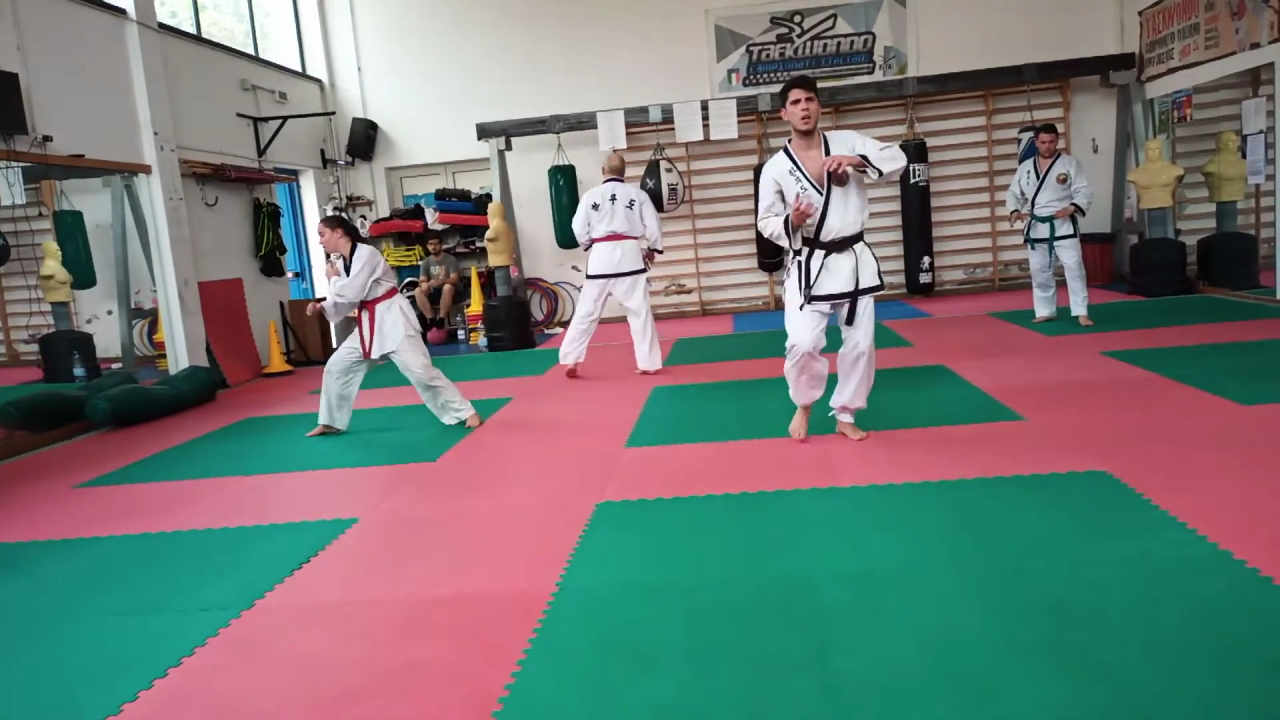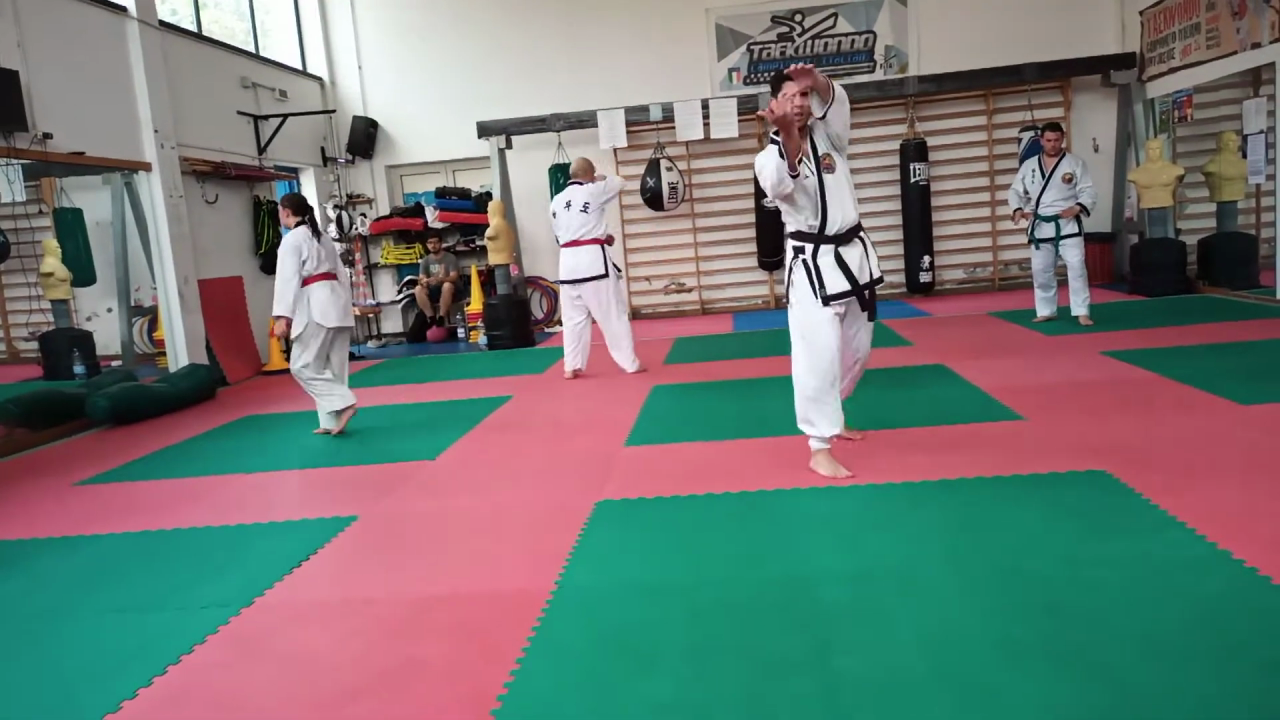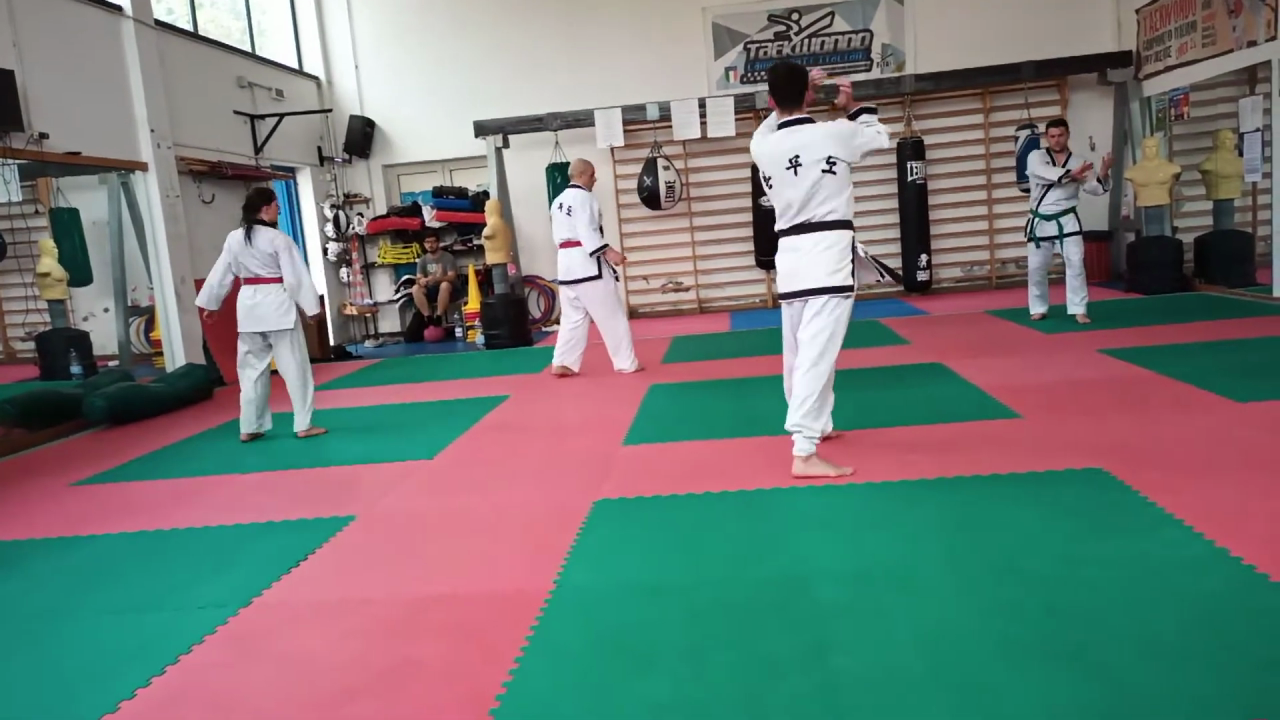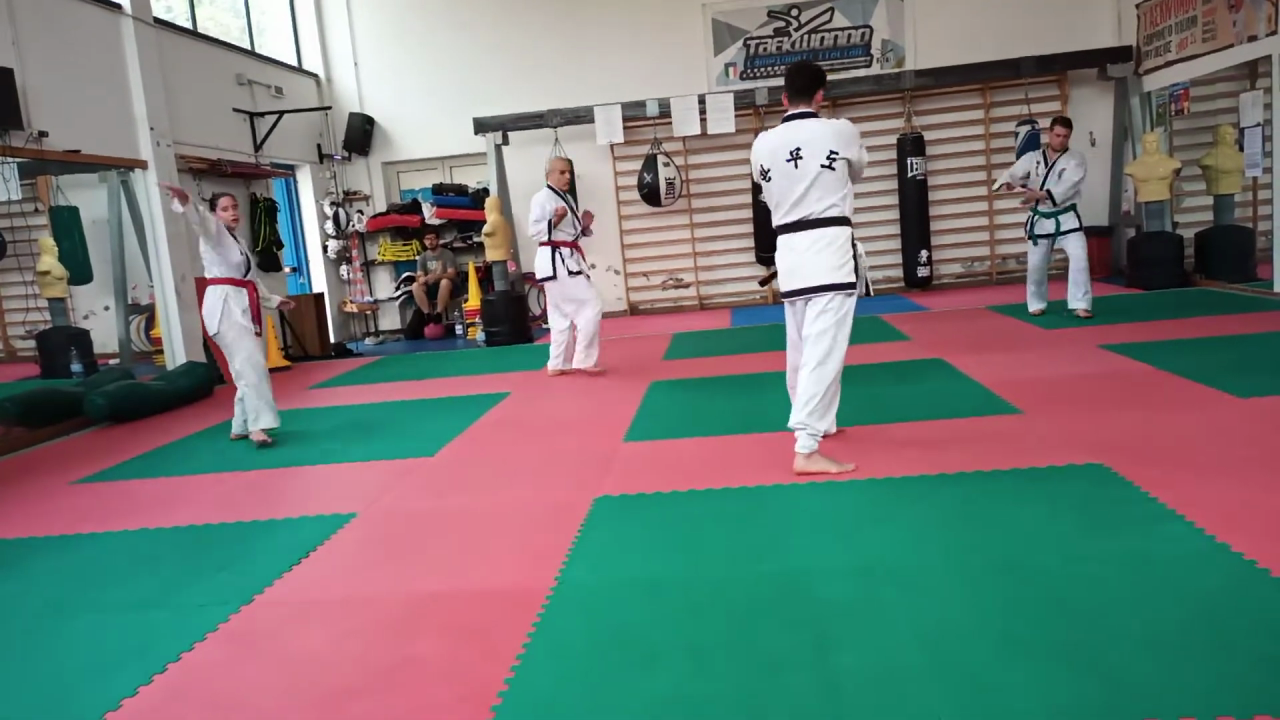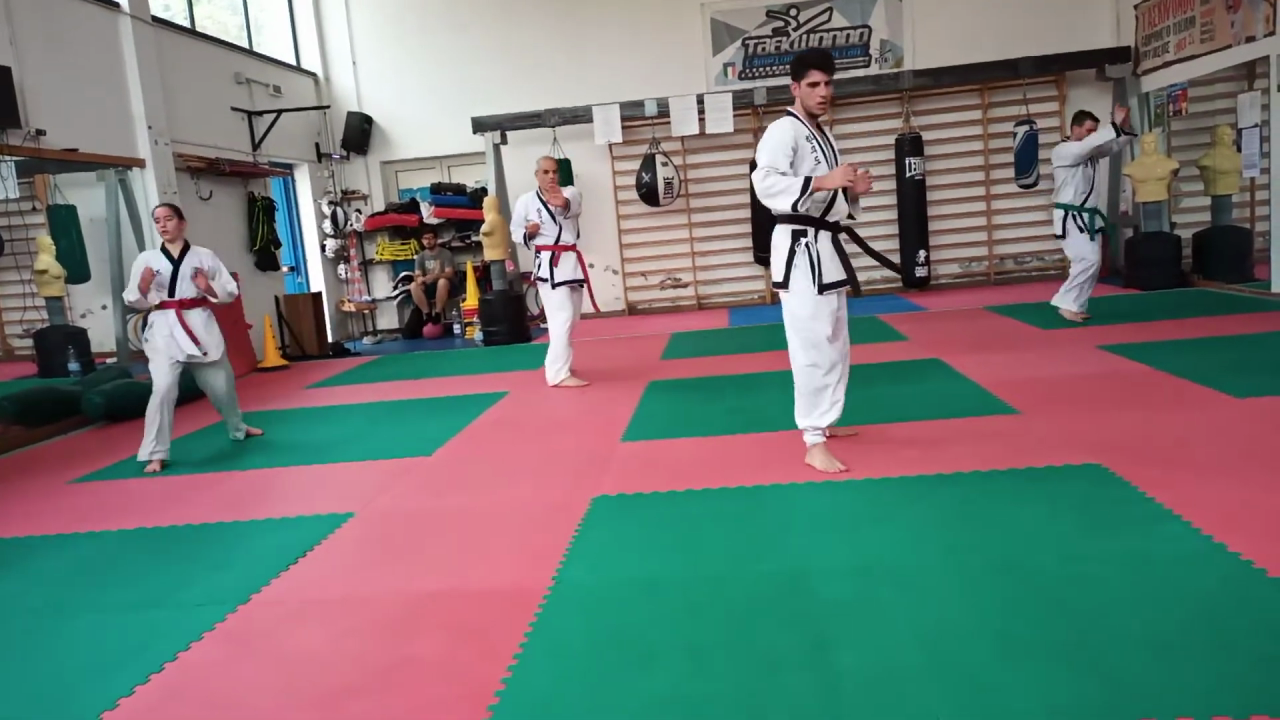
dt=0.5s
person 1, frame 1
left shoulder: (845, 145)
right shoulder: (776, 168)
left elbow: (896, 159)
right elbow: (766, 222)
left wrist: (857, 160)
right wrist: (791, 220)
left hip: (854, 260)
right hip: (809, 265)
left knee: (860, 345)
right knee: (803, 343)
left ankle: (845, 415)
right ankle: (803, 406)
person 1, frame 2
left shoulder: (829, 132)
right shoulder: (768, 158)
left elbow: (835, 100)
right elbow: (782, 184)
left wrist: (818, 82)
right wrist: (789, 135)
left hip: (852, 253)
right hip: (811, 263)
left knee: (856, 348)
right knee: (818, 354)
left ankle: (828, 416)
right ankle: (819, 447)
person 1, frame 3
left shoulder: (763, 144)
right shoulder: (837, 132)
right elbow: (878, 136)
left wrist: (788, 111)
right wrist: (851, 104)
left hip: (791, 254)
right hip: (829, 252)
left knee: (800, 350)
right knee: (818, 352)
left ankle: (811, 425)
right ankle: (805, 453)
person 1, frame 4
left shoulder: (763, 144)
right shoulder: (841, 131)
right elbow: (856, 169)
left hip: (789, 250)
right hip: (829, 247)
left knee: (802, 346)
right knee: (824, 350)
left ankle: (812, 422)
right ankle: (806, 450)
person 1, frame 5
left shoulder: (823, 135)
right shoulder: (783, 131)
right elbow: (767, 182)
left wrist: (853, 187)
right wrist: (821, 183)
left hip: (826, 247)
right hip: (799, 249)
left knee: (834, 343)
right knee: (813, 347)
left ankle: (822, 420)
right ankle: (814, 442)
person 2, frame 1
left shoulder: (366, 254)
right shoulder: (342, 261)
left elbow: (351, 293)
right elbow: (351, 298)
left wrist: (333, 278)
right wrist: (322, 306)
left hip: (393, 318)
right hip: (370, 323)
left knee: (420, 370)
right knee: (337, 367)
left ankle: (465, 411)
right ankle: (332, 422)
person 2, frame 2
left shoulder: (292, 239)
right shoulder: (323, 238)
left elbow: (289, 278)
right elbow: (340, 273)
left wrist: (282, 316)
left hip: (315, 304)
right hip: (336, 300)
left knee: (303, 365)
right knee: (333, 365)
left ankle: (343, 403)
right ankle: (332, 421)
person 2, frame 3
left shoulder: (234, 239)
right shoulder: (277, 238)
left elbow: (220, 275)
right elbow: (296, 277)
left wrist: (208, 304)
right wrist: (311, 307)
left hip: (249, 304)
right hip: (278, 304)
left knee: (253, 369)
right knee: (295, 366)
left ankle: (251, 427)
right ankle: (304, 424)
person 2, frame 4
left shoulder: (238, 243)
right shoulder: (214, 235)
right elbow: (198, 218)
left wrist: (274, 301)
right wrist: (184, 199)
left hip: (242, 308)
right hip: (225, 307)
left knee: (255, 366)
right knee: (250, 365)
left ankle: (243, 426)
right ankle: (257, 425)
person 2, frame 5
left shoulder: (203, 255)
right shoulder: (146, 259)
left elbow: (229, 290)
right elbow: (134, 300)
left wrist: (210, 288)
right wrist: (142, 289)
left hip: (199, 328)
right hip: (163, 331)
left knee: (221, 386)
right knee: (163, 389)
left ankle: (238, 428)
right ankle: (156, 452)
person 3, frame 1
left shoulder: (590, 195)
right shoulder: (636, 194)
left elbow: (579, 231)
right elbow: (652, 226)
right wrist: (652, 250)
left hip: (601, 257)
right hip: (630, 255)
left knee: (586, 312)
right knee: (639, 312)
left ankle: (569, 360)
right ankle: (649, 363)
person 3, frame 2
left shoulder: (556, 201)
right shoulder: (593, 191)
right elbow: (618, 183)
right wrist: (603, 179)
left hip: (568, 261)
right hip: (594, 260)
left knee: (574, 318)
right knee: (613, 315)
left ankle: (572, 367)
right ankle: (630, 364)
person 3, frame 3
left shoulder: (559, 201)
right shoulder: (583, 197)
right elbow: (587, 230)
right wrist: (606, 250)
left hip: (566, 261)
right hip: (588, 263)
left knee: (573, 316)
right knee: (611, 314)
left ankle: (562, 363)
right ankle: (626, 363)
person 3, frame 4
left shoulder: (565, 198)
right shoulder: (543, 198)
left elbow: (571, 231)
right elbow: (535, 230)
left wrist: (584, 224)
right wrist: (554, 220)
left hip: (562, 259)
right hip: (556, 261)
left knee: (562, 315)
right knee: (590, 306)
left ankle: (558, 363)
right ankle: (583, 360)
person 3, frame 5
left shoulder: (569, 192)
right shoulder: (526, 201)
left elbow: (571, 208)
right elbow: (516, 232)
left wrist: (562, 202)
right wrist: (529, 232)
left hip: (571, 260)
right hip: (547, 263)
left knee: (570, 317)
right knee: (561, 317)
left ankle: (558, 362)
right ankle: (560, 374)
person 4, frame 1
left shoulder: (1070, 163)
right shoulder: (1025, 167)
left elbow: (1084, 192)
right elbow: (1014, 193)
left wrist: (1071, 208)
right wrist: (1014, 211)
left hip: (1063, 226)
right hip: (1036, 227)
left knee: (1074, 267)
right knee: (1039, 271)
left ankle: (1081, 313)
right ankle: (1045, 312)
person 4, frame 2
left shoulder: (1076, 163)
right shoulder: (1029, 166)
left elbow: (1089, 192)
right elbow: (1015, 191)
left wrist: (1078, 208)
right wrist: (1018, 209)
left hip: (1067, 225)
right hip: (1040, 226)
left knee: (1076, 267)
right knee: (1041, 271)
left ankle: (1082, 312)
right ankle: (1046, 311)
person 4, frame 3
left shoulder: (1079, 162)
right shoulder: (1036, 157)
left elbow: (1094, 188)
right elbow: (1042, 171)
left wrist: (1103, 173)
right wrist: (1071, 173)
left hip: (1067, 221)
right hip: (1040, 222)
left knee: (1075, 264)
right knee: (1036, 267)
left ankle: (1079, 310)
right ankle: (1039, 309)
person 4, frame 4
left shoulder: (1076, 159)
right shoulder: (1032, 158)
left elbow: (1069, 184)
right elbow: (1013, 173)
left wrist: (1041, 195)
right wrist: (1006, 182)
left hip: (1067, 219)
right hip: (1039, 220)
left knee: (1079, 259)
right knee: (1036, 266)
left ankle: (1081, 305)
right ankle: (1037, 304)
person 4, frame 5
left shoulder: (1089, 150)
right shoulder: (1063, 151)
left elbow: (1115, 144)
right elbow: (1096, 140)
left wrist: (1123, 124)
right wrist: (1115, 124)
left hip: (1088, 216)
right hip: (1071, 218)
left knee: (1090, 262)
right knee: (1089, 260)
left ankle: (1076, 306)
right ankle: (1067, 303)
